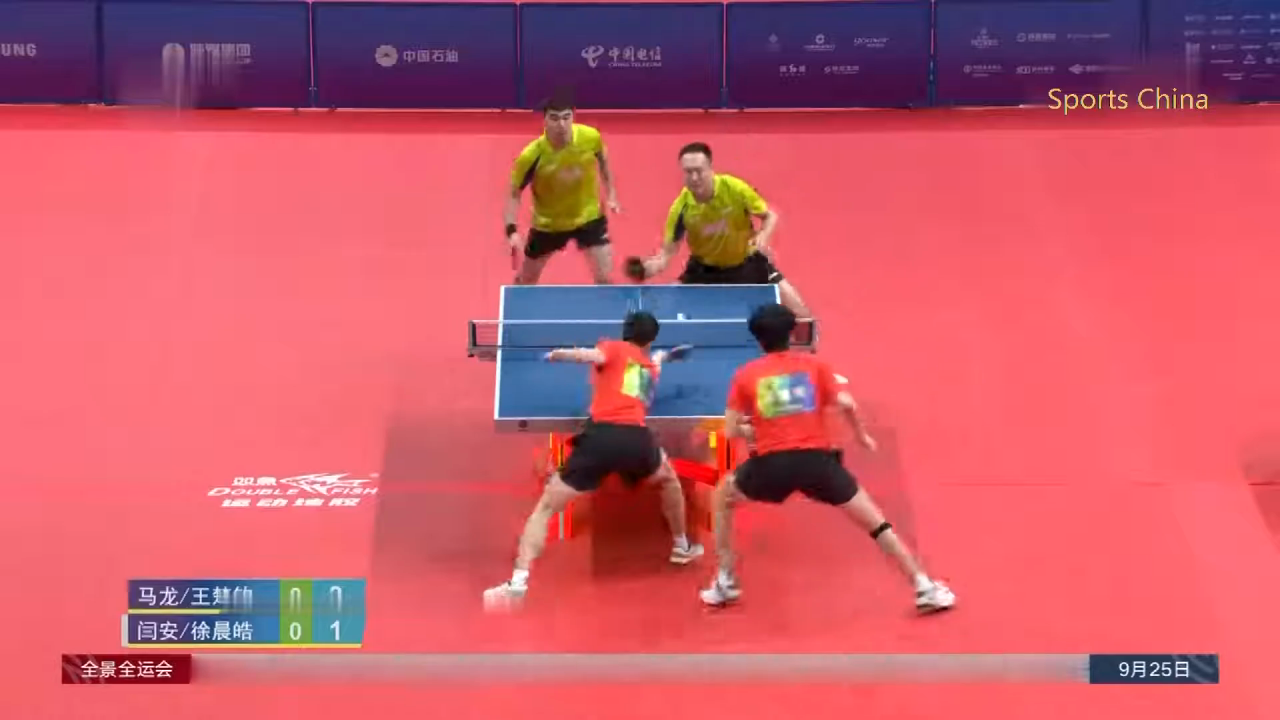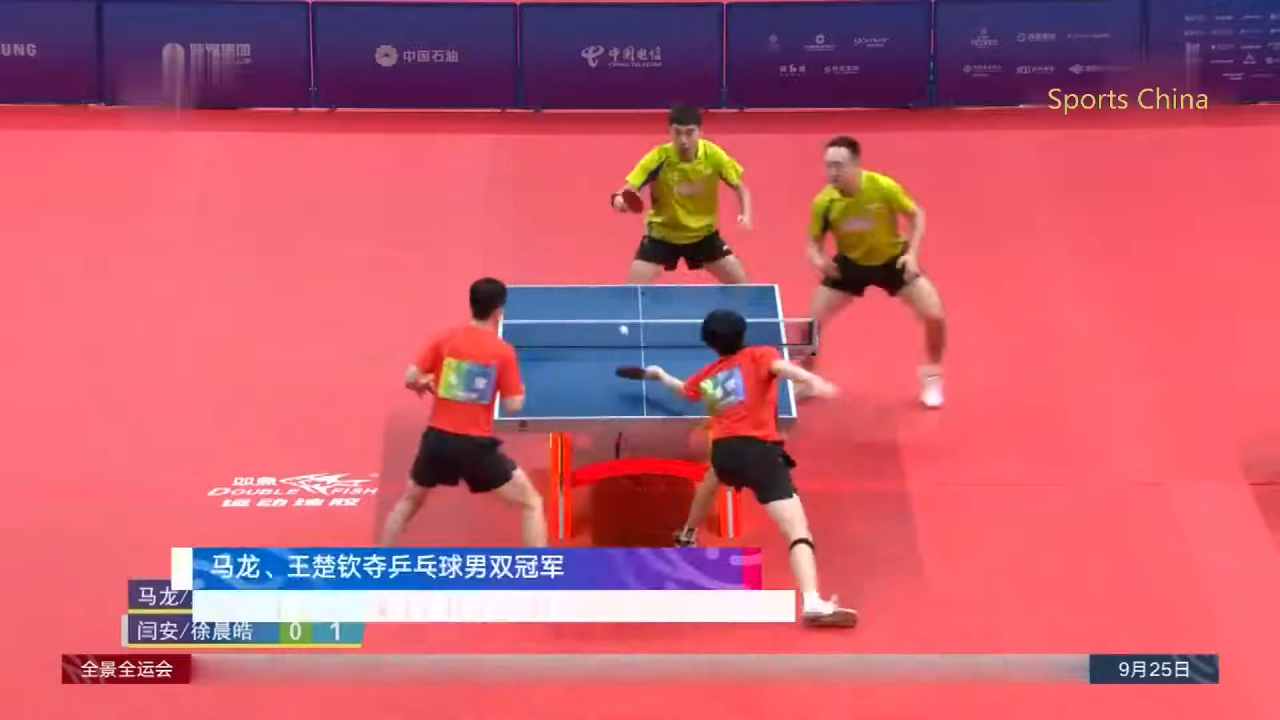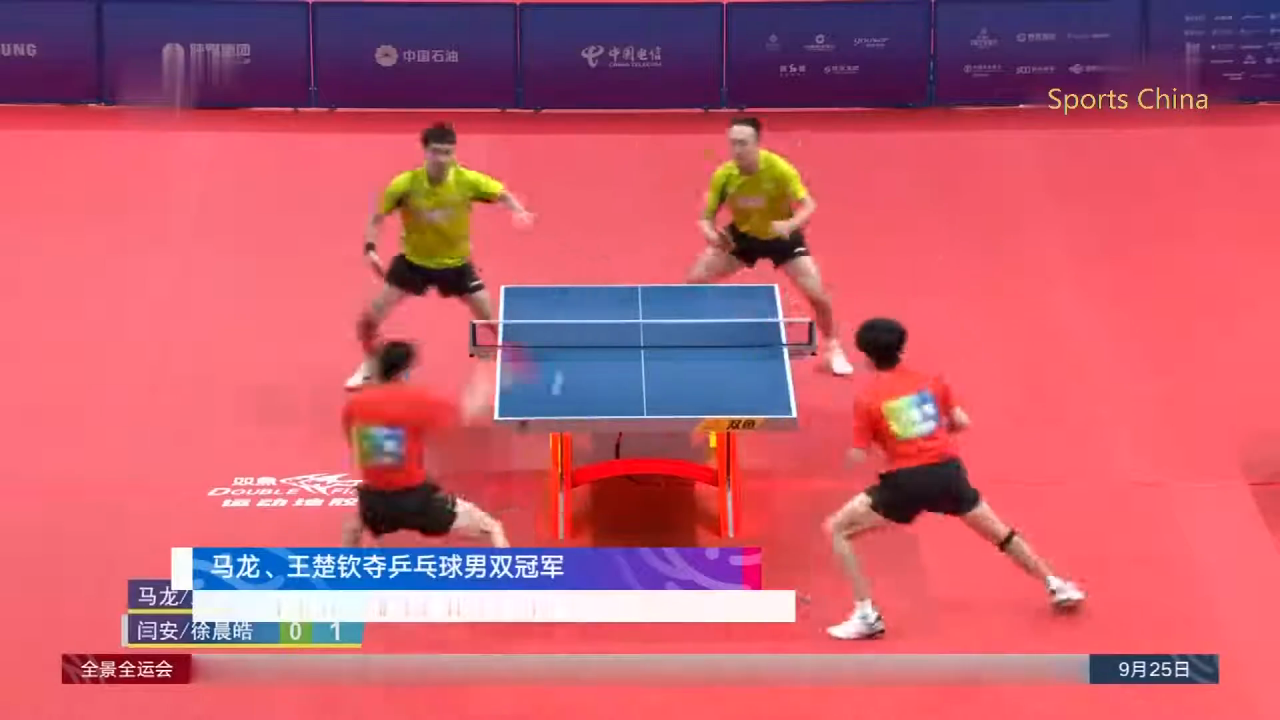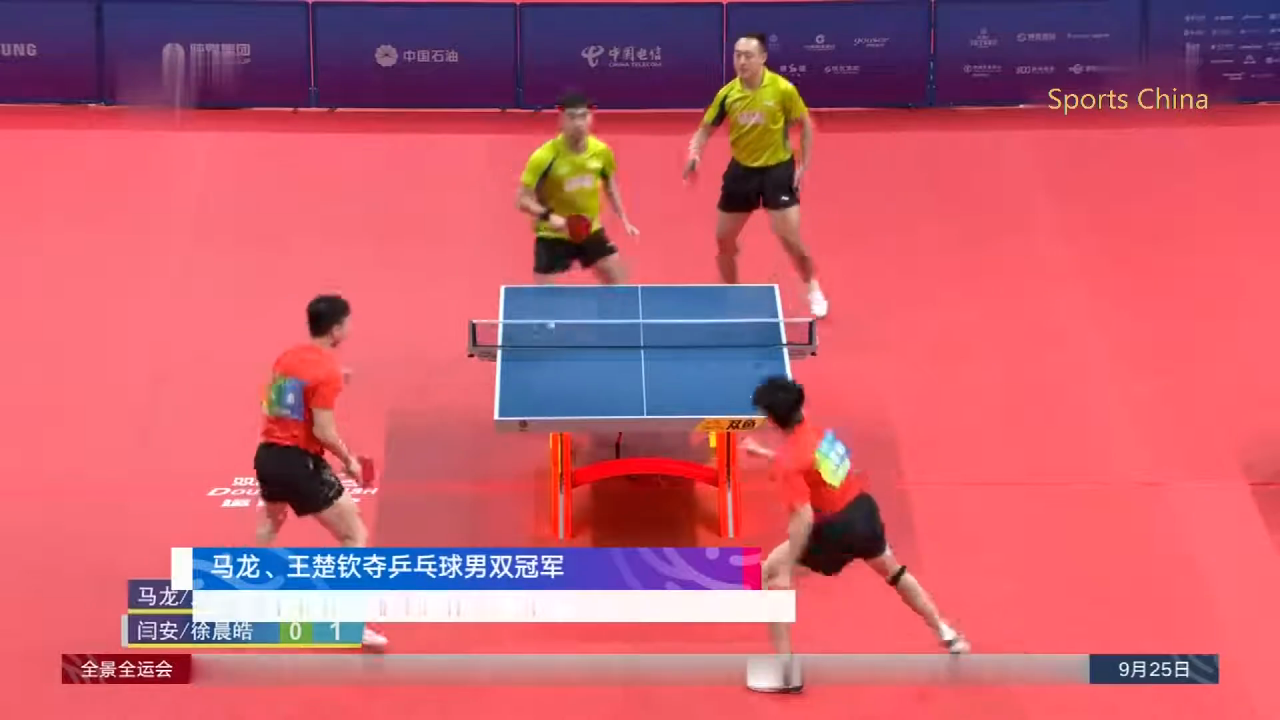
dt=1s
person 1, frame 1
left shoulder: (745, 374)
right shoulder: (814, 365)
left elbow: (730, 430)
right elbow: (846, 404)
right wrist: (862, 436)
left hip: (772, 464)
right hip: (817, 460)
left knee: (722, 498)
right knee: (874, 521)
left ankle: (725, 583)
right ankle: (926, 589)
person 1, frame 2
left shoulder: (705, 376)
right shoulder: (759, 356)
left elbow: (683, 389)
right elbow: (782, 367)
left wrist: (659, 374)
right wrist: (814, 380)
left hip: (724, 450)
right hip: (761, 452)
left knee: (713, 478)
right knee: (798, 533)
left ankle: (687, 536)
right ankle: (813, 602)
person 1, frame 3
left shoulder: (866, 398)
right shoulder: (931, 381)
left elbow: (858, 457)
right elbow: (962, 424)
left wrist: (876, 441)
left hip: (905, 483)
right hip: (948, 472)
left knee: (836, 529)
right knee: (999, 533)
left ankle: (866, 615)
right ankle: (1057, 587)
person 1, frame 4
left shoulder: (787, 462)
right shoulder: (813, 429)
left elbow: (803, 519)
left wrist: (785, 572)
right wrist: (764, 454)
left hip: (836, 528)
right hip: (864, 511)
left knee: (768, 575)
right knee: (892, 569)
left ankle: (787, 671)
right ankle: (946, 634)
person 2, frame 1
left shoulder: (613, 349)
right shoulder: (650, 366)
left elbow: (595, 357)
left wrist: (559, 354)
left hip: (602, 437)
right hip: (638, 441)
left knee: (545, 508)
right knee: (669, 480)
left ankle: (518, 582)
right ankle: (681, 546)
person 2, frame 2
left shoulder: (444, 340)
right shoulder: (504, 351)
left elbow: (410, 379)
right elbow: (514, 404)
left wrist: (425, 385)
right wrist: (517, 386)
left hip: (438, 440)
right hip: (476, 446)
left knee: (409, 502)
right knee: (531, 505)
person 2, frame 3
left shoulder: (353, 406)
right shoulder: (416, 400)
right elbow: (464, 415)
left hip: (374, 502)
right hip: (416, 499)
left knee: (357, 524)
right knee: (490, 528)
person 2, frame 4
left shoulder: (286, 358)
right shoulder: (326, 370)
right elbow: (322, 430)
right wrist: (349, 460)
left hip: (268, 456)
right hip: (300, 463)
left knee: (272, 518)
right knee: (354, 534)
person 3, frame 1
left shoulder: (735, 189)
right shoulder: (681, 208)
left elbow: (770, 215)
right elbow: (667, 253)
left wrist: (763, 238)
right wrist: (650, 266)
left hip: (747, 262)
right hip: (704, 267)
left knee: (800, 315)
person 3, frame 2
left shoulder: (883, 187)
right shoulder: (824, 202)
left elbow: (916, 215)
right elbow: (814, 241)
left wrist: (912, 252)
right wrist: (819, 260)
left hip: (892, 260)
right hip: (849, 263)
left knee: (935, 316)
right knee: (811, 323)
left ankle: (931, 376)
person 3, frame 3
left shoulder: (778, 168)
right shoulder: (723, 175)
left elbow: (808, 206)
right elbow: (705, 219)
left wrist: (789, 224)
right wrist: (712, 236)
left hip: (782, 236)
right hip: (742, 234)
left knee: (816, 294)
right knee: (697, 279)
left ankle: (833, 348)
person 3, frame 4
left shoulder: (782, 89)
right shoulder: (727, 94)
left elbow: (805, 125)
right elbow: (704, 130)
left wrist: (805, 166)
right wrist: (693, 154)
left hip: (779, 168)
right hip: (742, 170)
left knee: (791, 240)
right knee: (724, 239)
left ankle: (812, 287)
person 4, frame 1
left shoulder: (590, 137)
right shoulder: (531, 155)
left elbow: (602, 157)
right elbow: (514, 195)
left wrist: (611, 196)
right wrist: (512, 231)
left hip: (589, 217)
right hip: (548, 223)
left knee: (604, 277)
right knee: (525, 282)
person 4, frame 2
left shoulder: (715, 155)
right shoulder: (657, 159)
left elbow: (740, 188)
right elbow: (627, 192)
left wrist: (746, 215)
right wrist: (618, 199)
left hip: (703, 234)
right hip: (662, 235)
left knee: (740, 283)
person 4, frame 3
left shoulder: (468, 180)
right shoulder: (404, 184)
left elbow: (505, 195)
right elbow: (377, 219)
left wrist: (520, 212)
right wrist: (370, 249)
left hip: (456, 263)
right hip: (413, 262)
left knee: (492, 321)
right knee: (369, 318)
right ankle: (370, 365)
person 4, frame 4
left shoulder: (601, 152)
right shoulder: (544, 157)
left elbow: (610, 185)
right elbow: (522, 200)
left wrist: (624, 220)
right wrist: (547, 216)
left hip: (590, 233)
right hip: (554, 237)
